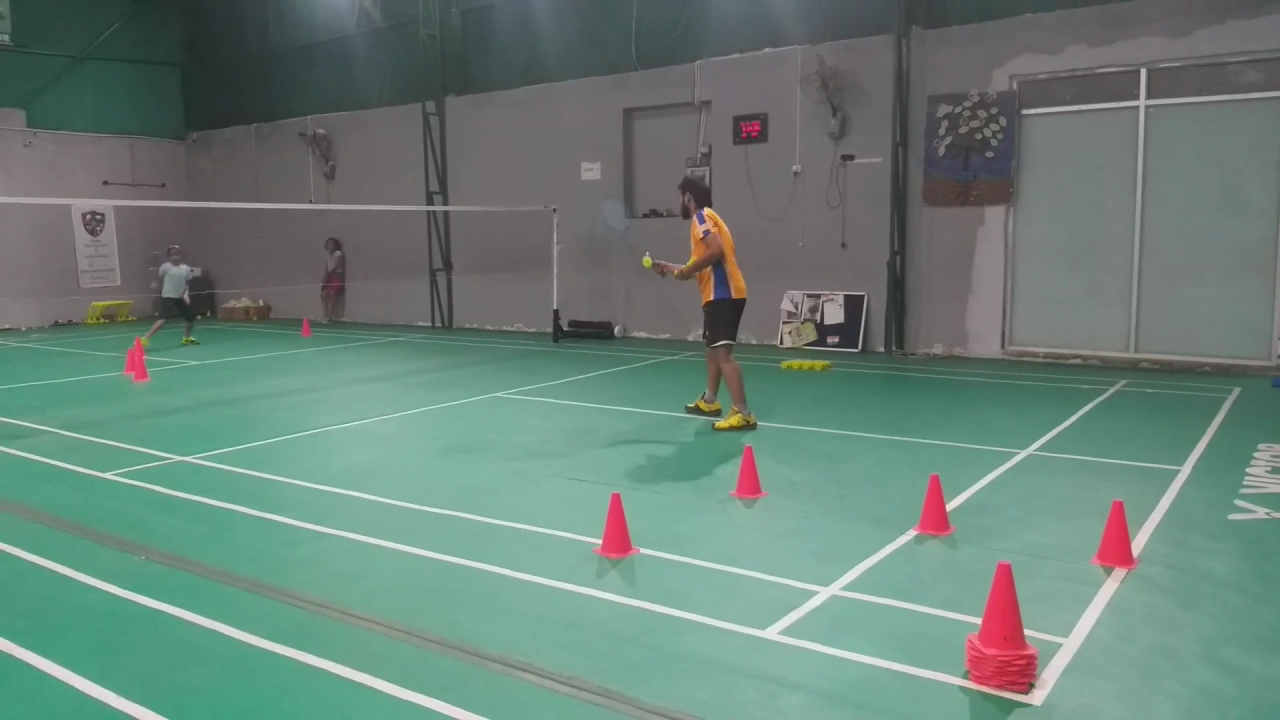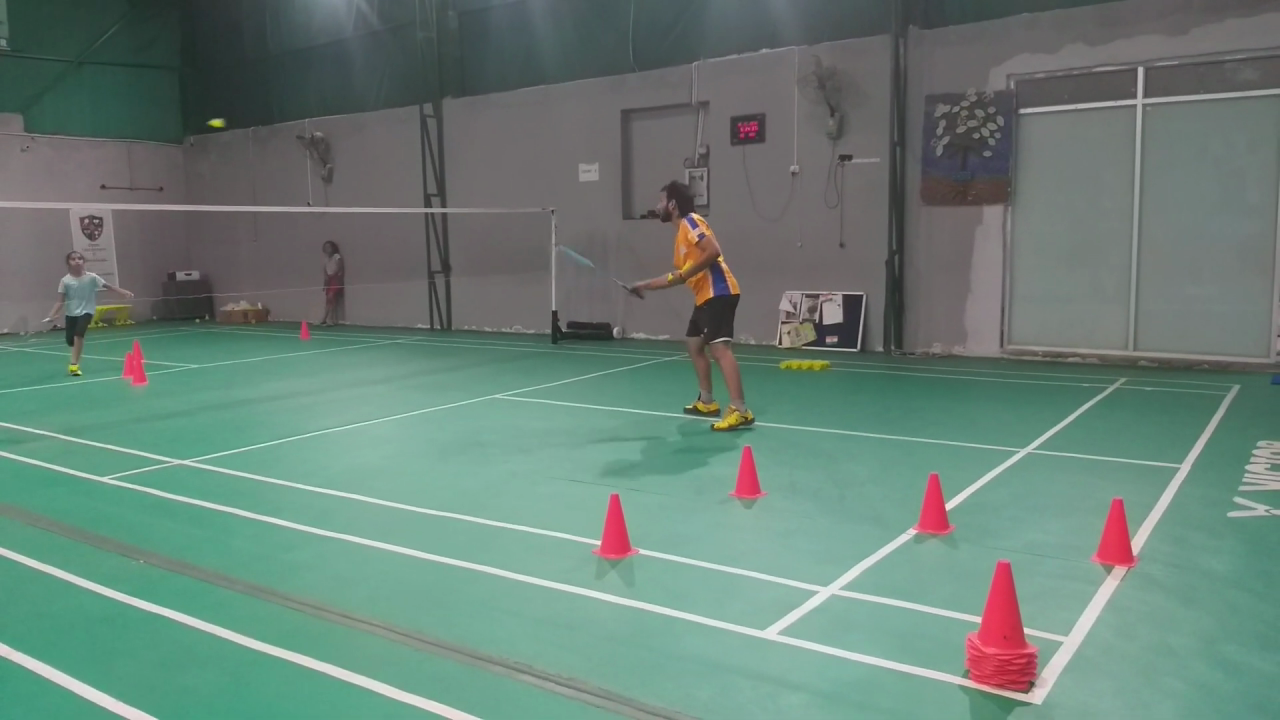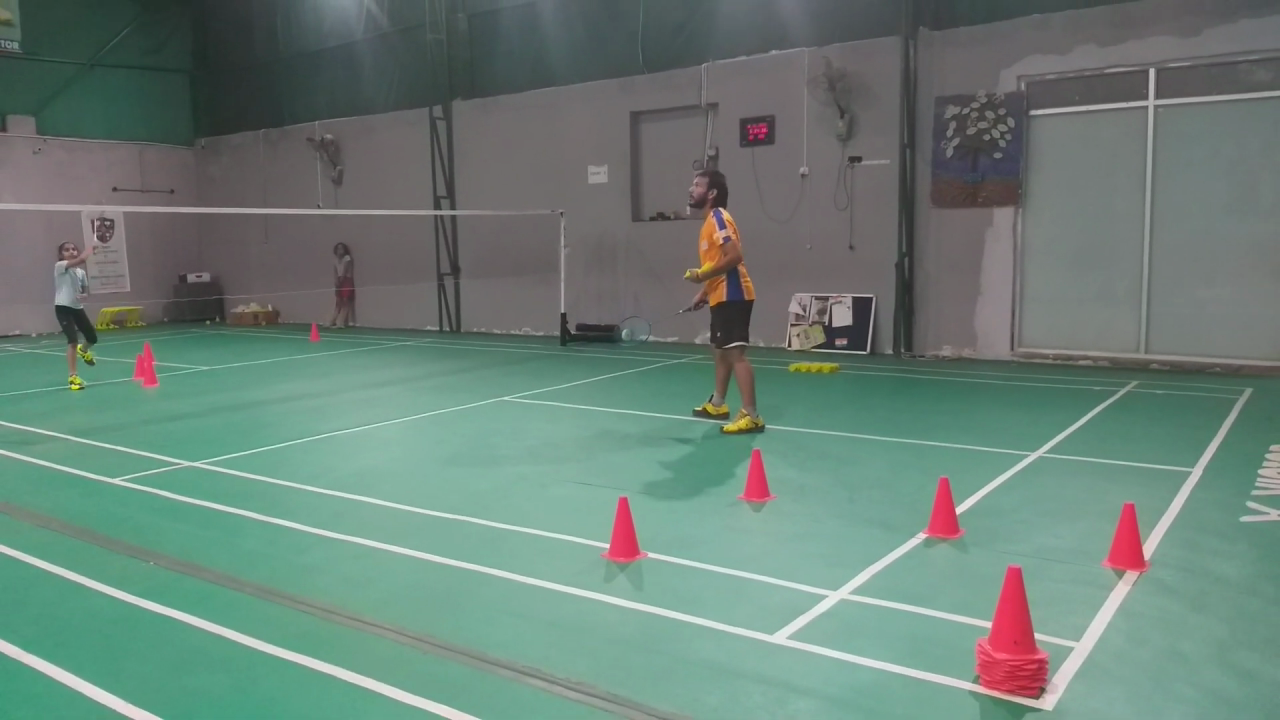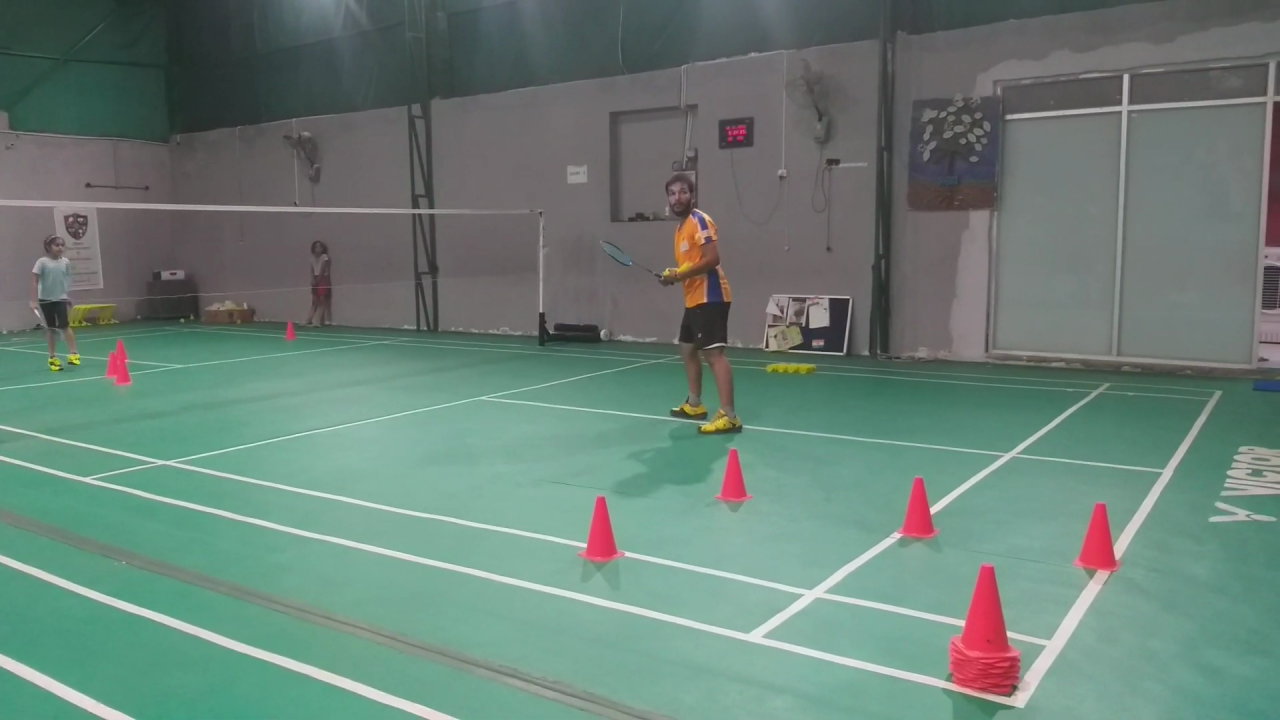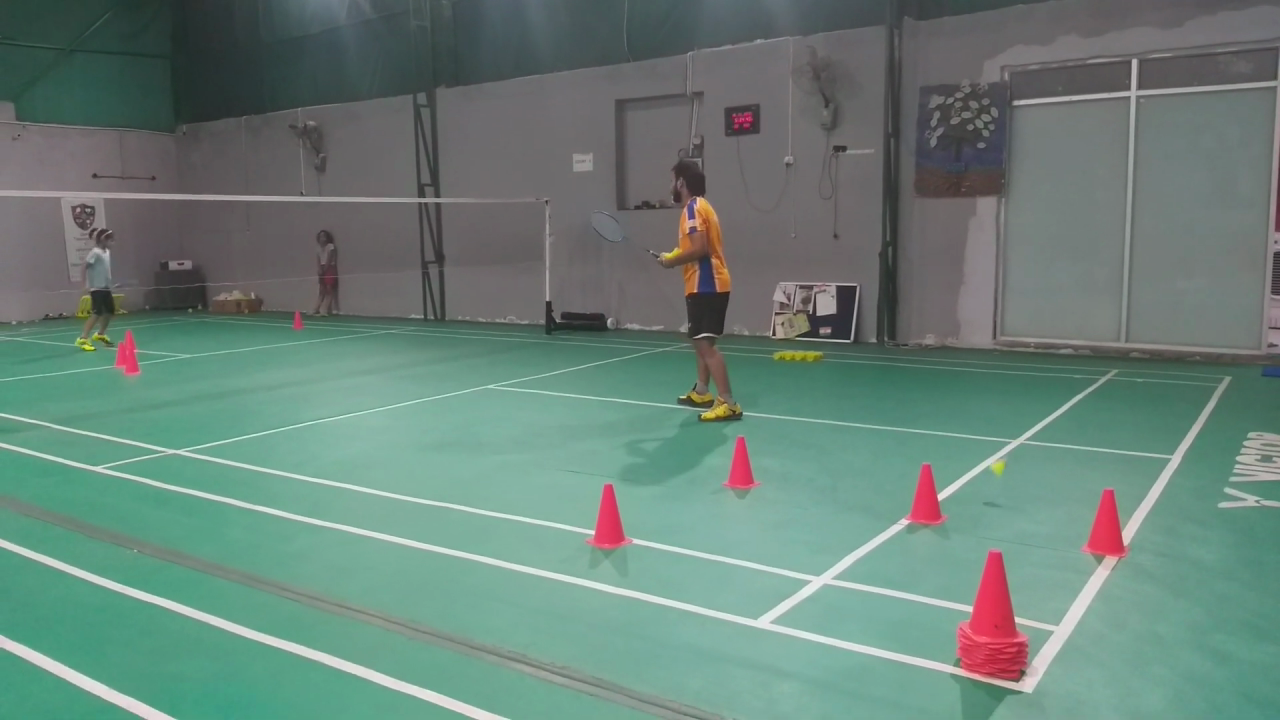
dt=1s
person 1, frame 1
left shoulder: (702, 216)
right shoulder: (707, 218)
left elbow: (716, 251)
left wrist: (687, 270)
right wrist: (671, 268)
left hip: (722, 295)
right hip: (720, 294)
left knee: (722, 352)
right knee: (713, 350)
left ankle: (743, 414)
right ankle: (709, 402)
person 1, frame 2
left shoulder: (691, 222)
right shoulder: (681, 234)
left elbow: (714, 252)
right elbow: (676, 274)
left wrist: (685, 274)
right wrist: (646, 285)
left hip: (719, 293)
right hip: (706, 297)
left knee: (720, 348)
right knee: (694, 345)
left ankle: (740, 411)
right ankle: (707, 402)
person 1, frame 3
left shoulder: (719, 218)
right shoulder: (710, 221)
left elbow: (734, 257)
left wrist: (701, 275)
right wrist: (704, 292)
left hip: (732, 297)
right hip: (722, 297)
left knee: (735, 353)
right knee: (720, 351)
left ankle: (751, 416)
right ankle: (717, 404)
person 1, frame 4
left shoulder: (699, 220)
right shoulder: (681, 227)
left elbow: (712, 259)
left wrist: (679, 274)
right wrist: (674, 275)
left hip: (710, 298)
right hip: (694, 300)
left knee: (714, 354)
right knee: (687, 350)
left ankle: (729, 416)
right ankle: (694, 404)
person 1, frame 5
left shoulder: (693, 208)
right shoulder: (700, 206)
left elbow: (699, 249)
left wrist: (670, 260)
right wrist: (674, 257)
left hip: (705, 286)
right hip: (710, 284)
left knee: (705, 343)
right knee: (700, 341)
left ankle: (728, 404)
right ankle: (701, 392)
